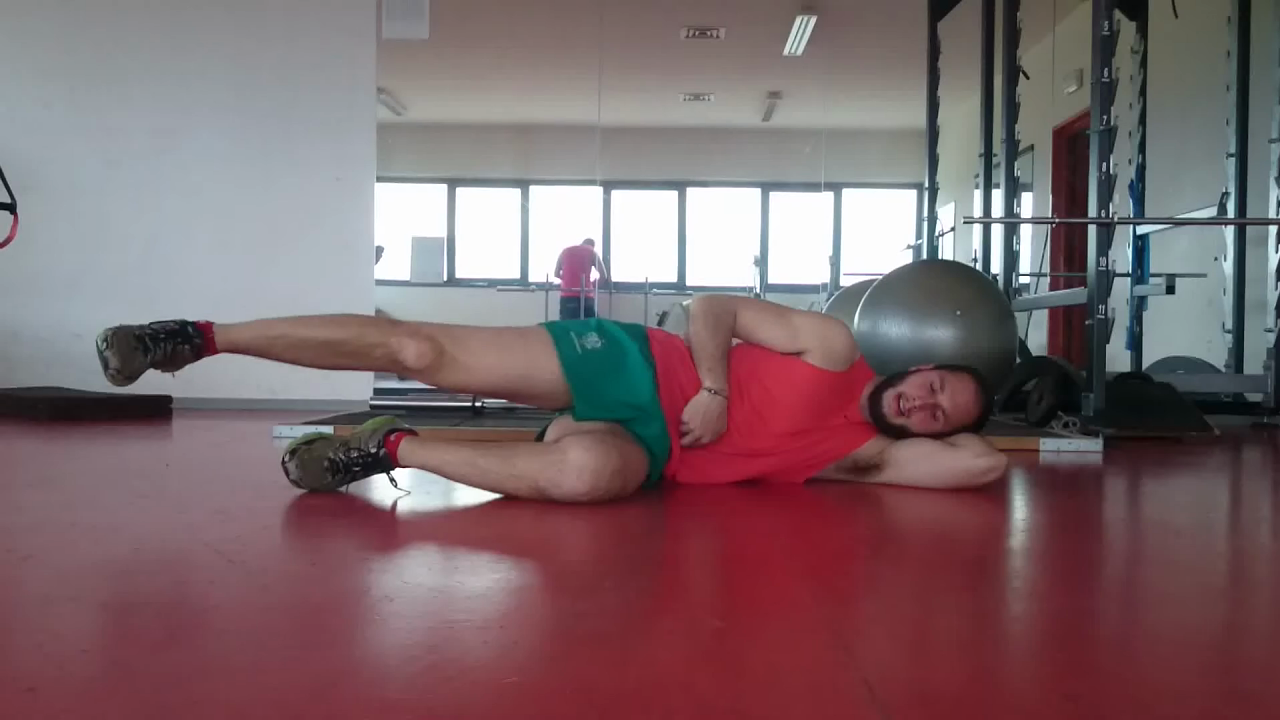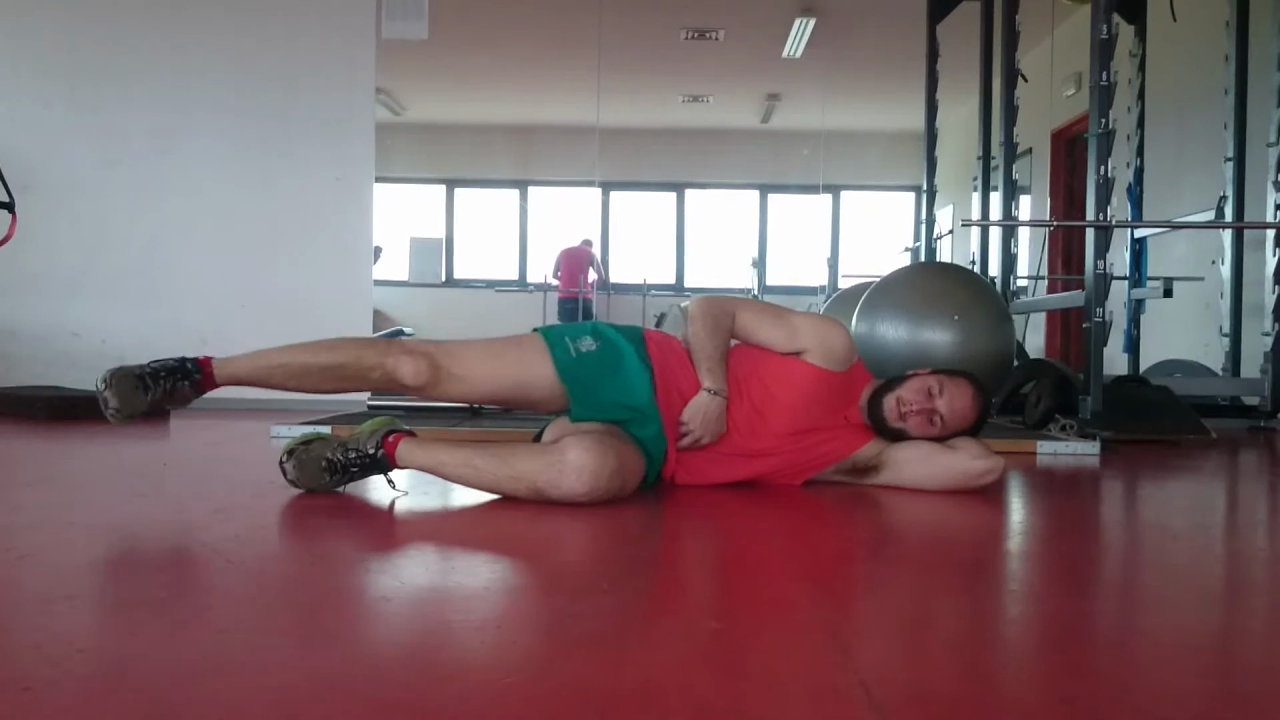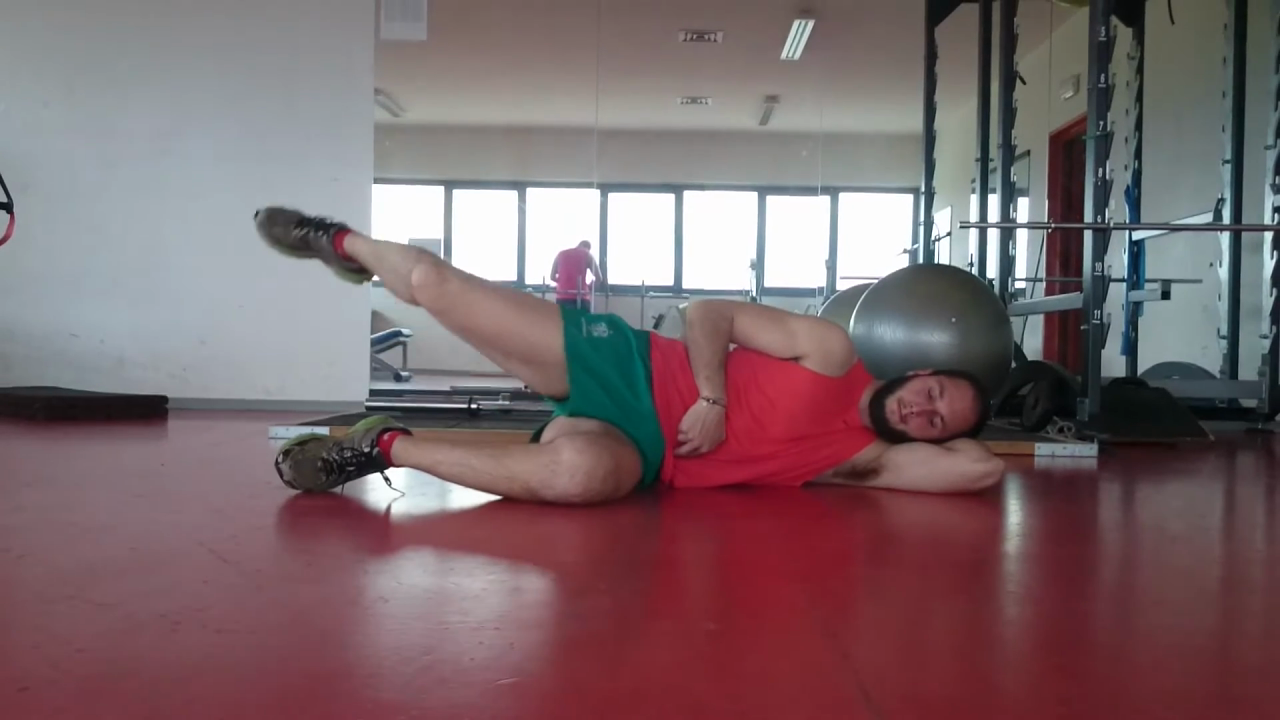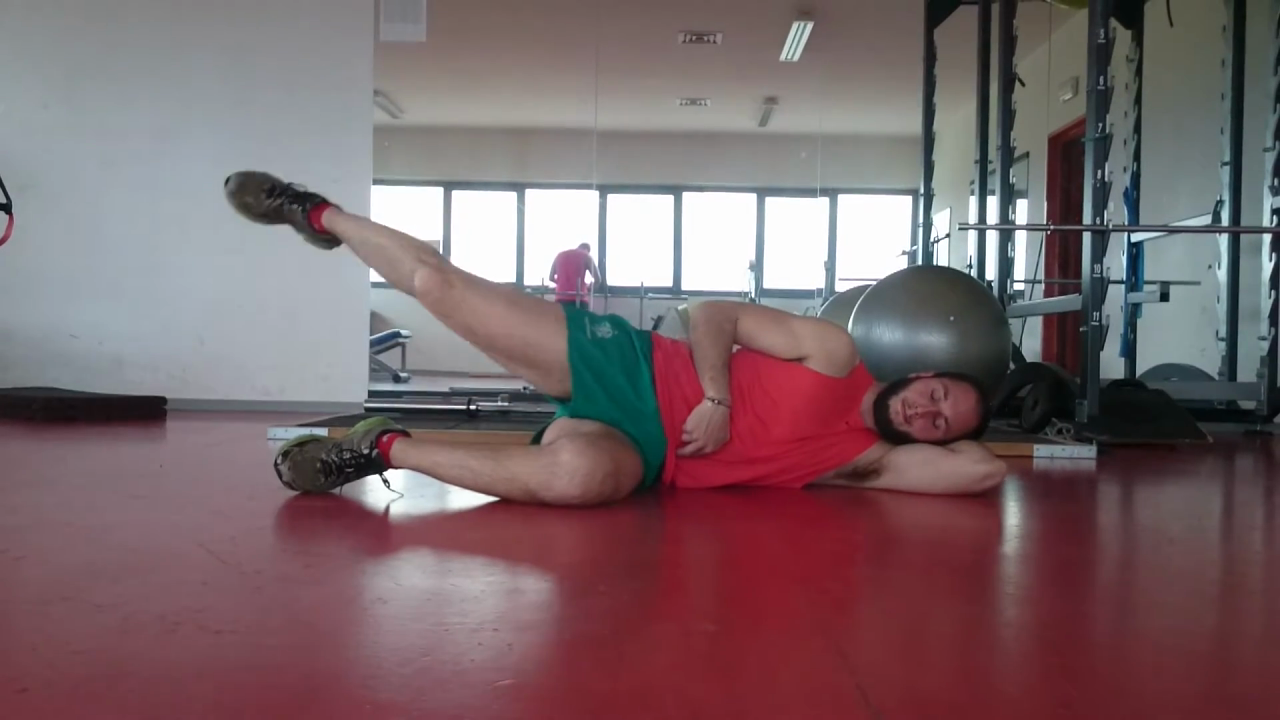
dt=0.5s
person 1, frame 1
left shoulder: (867, 454)
right shoulder: (833, 348)
left elbow: (987, 462)
right elbow: (713, 308)
right wrist: (713, 389)
left hip: (644, 445)
right hip: (629, 365)
left knee: (583, 469)
right knee: (423, 349)
left ankle: (391, 448)
right ankle: (201, 336)
person 1, frame 2
left shoulder: (866, 457)
right shoulder: (831, 348)
left elbow: (981, 465)
right elbow: (712, 308)
right wrist: (714, 389)
left hip: (646, 448)
right hip: (627, 366)
left knee: (583, 471)
right knee: (414, 363)
left ankle: (388, 449)
right ankle: (202, 371)
person 1, frame 3
left shoulder: (868, 459)
right shoulder: (832, 354)
right elbow: (710, 313)
right wrist: (708, 399)
left hip: (643, 447)
right hip: (626, 366)
left knee: (583, 472)
right knee: (430, 281)
left ankle: (379, 447)
right ankle: (344, 242)
person 1, frame 4
left shoulder: (865, 459)
right shoulder: (833, 353)
left elbow: (984, 470)
right elbow: (714, 311)
right wrist: (716, 394)
left hip: (644, 445)
right hip: (634, 364)
left knee: (582, 473)
right knee: (434, 280)
left ankle: (381, 450)
right ankle: (315, 213)
